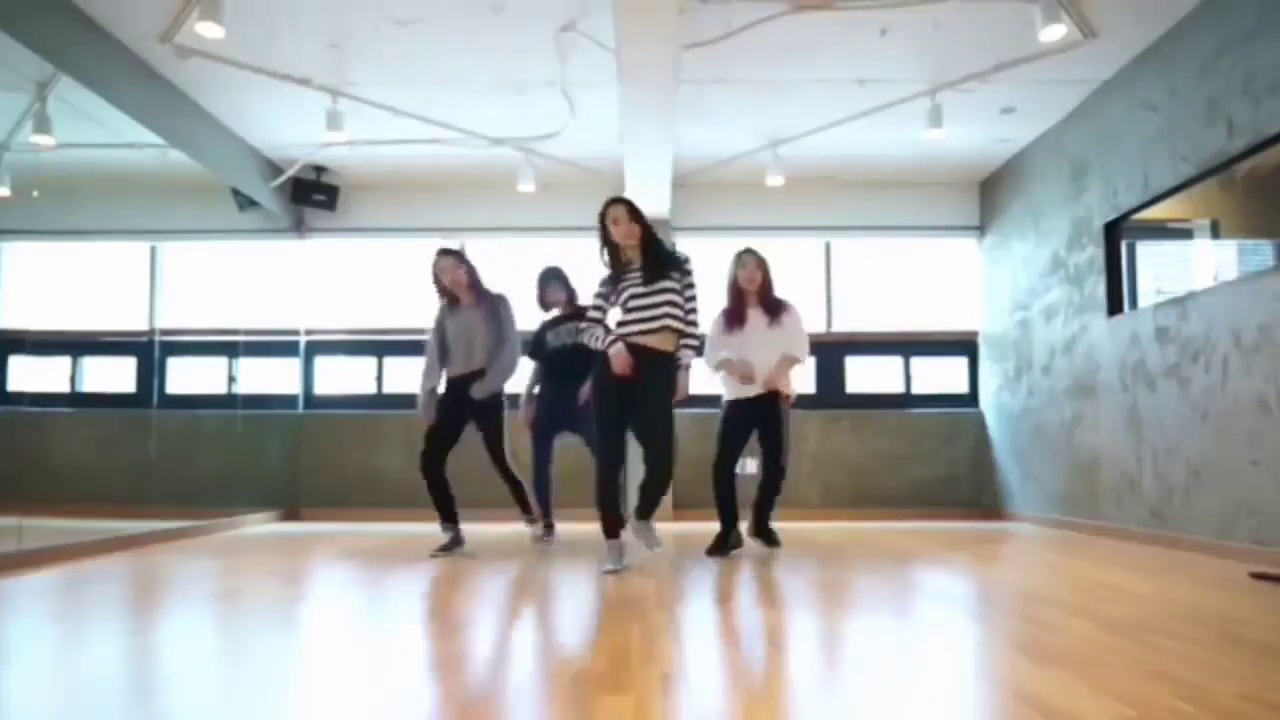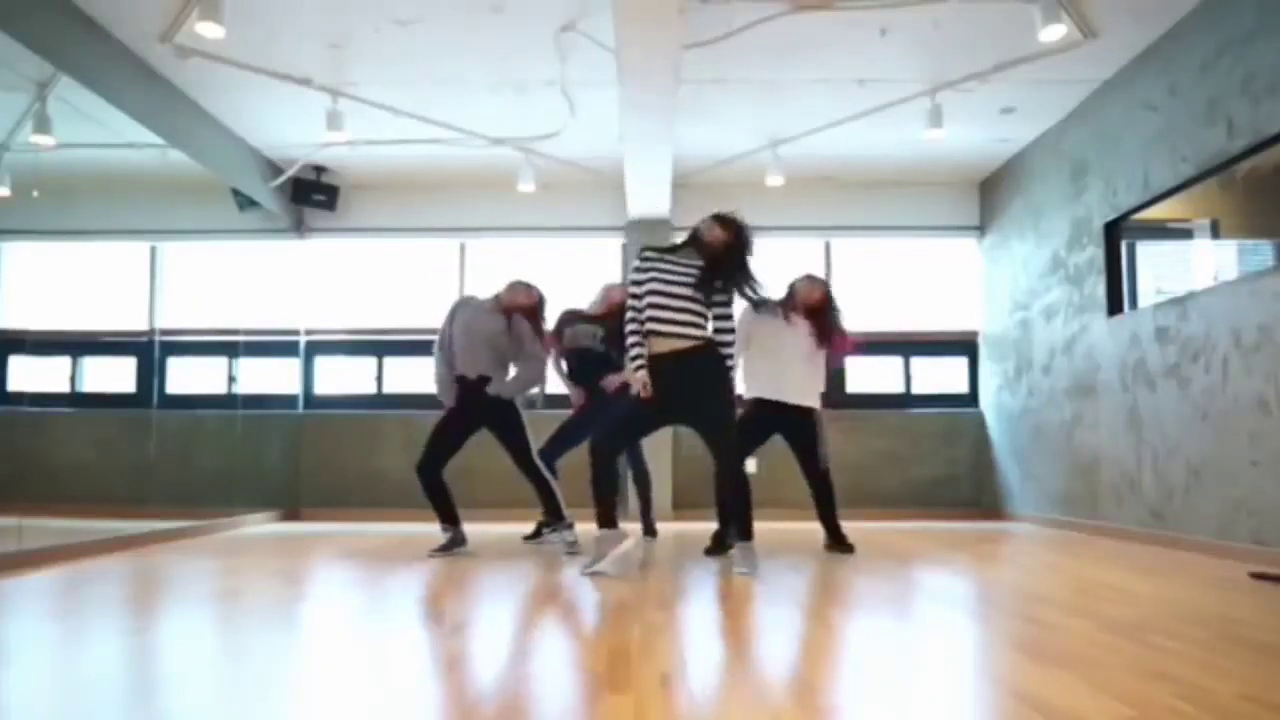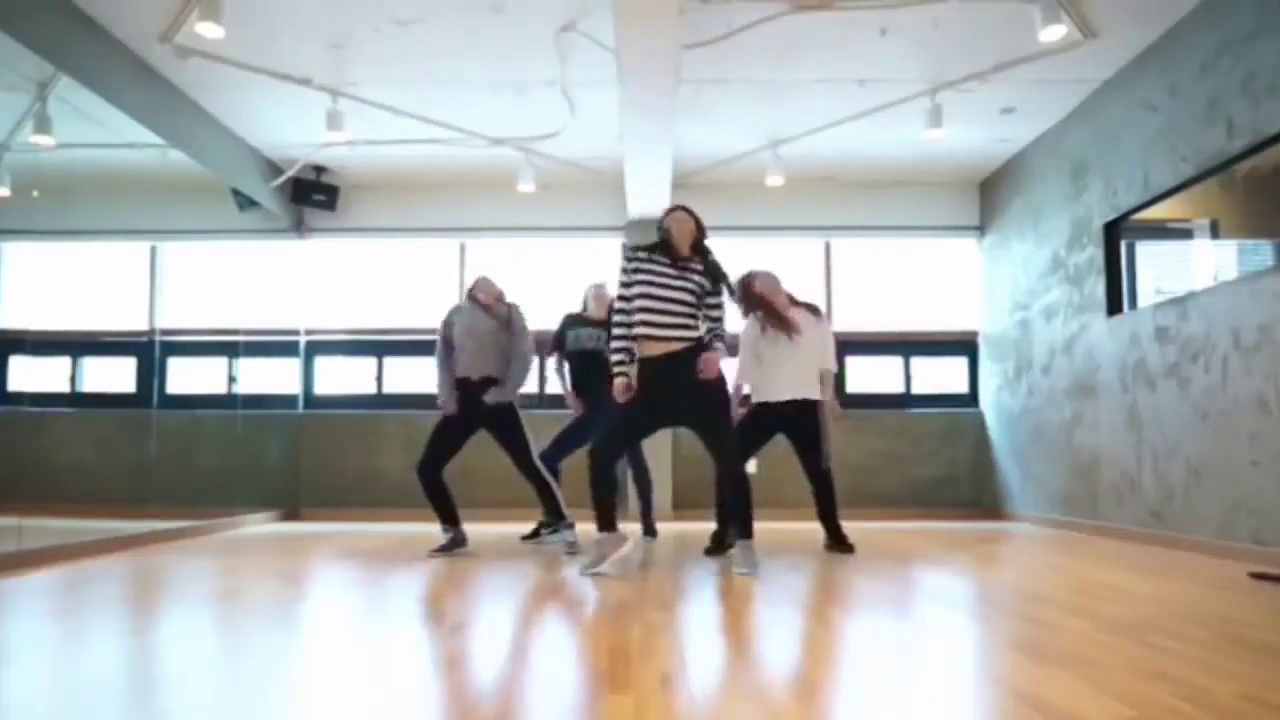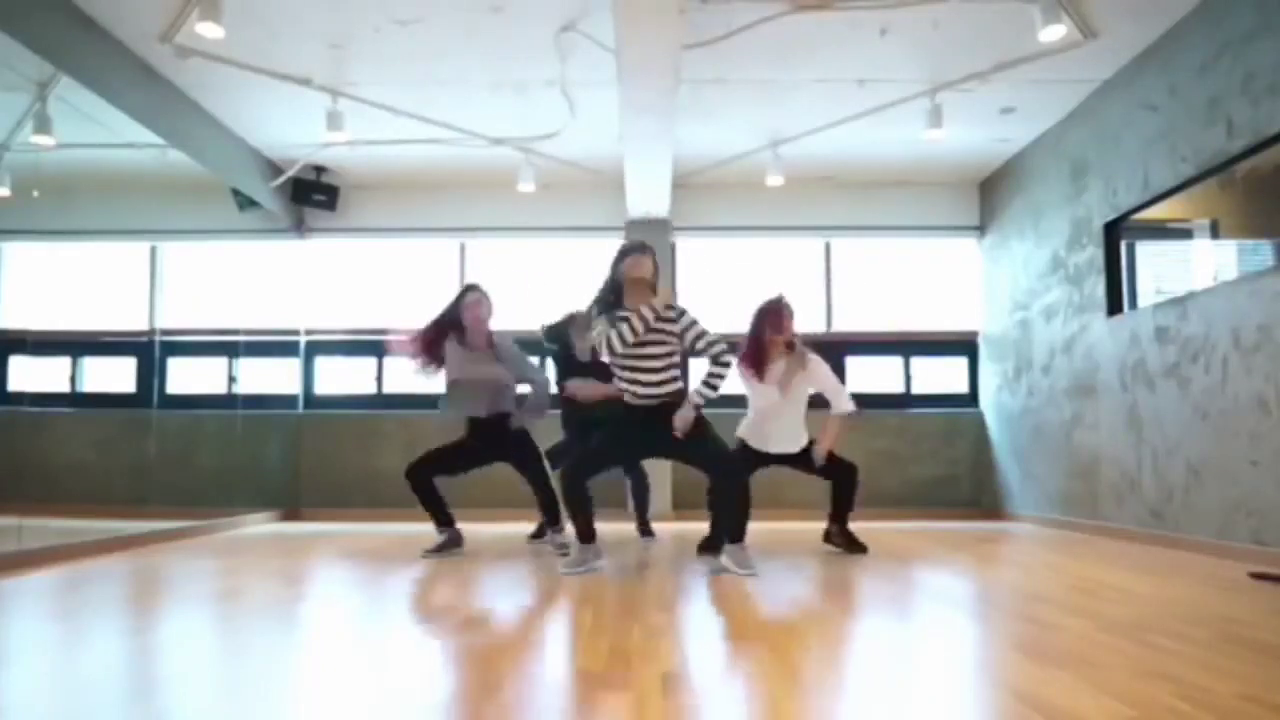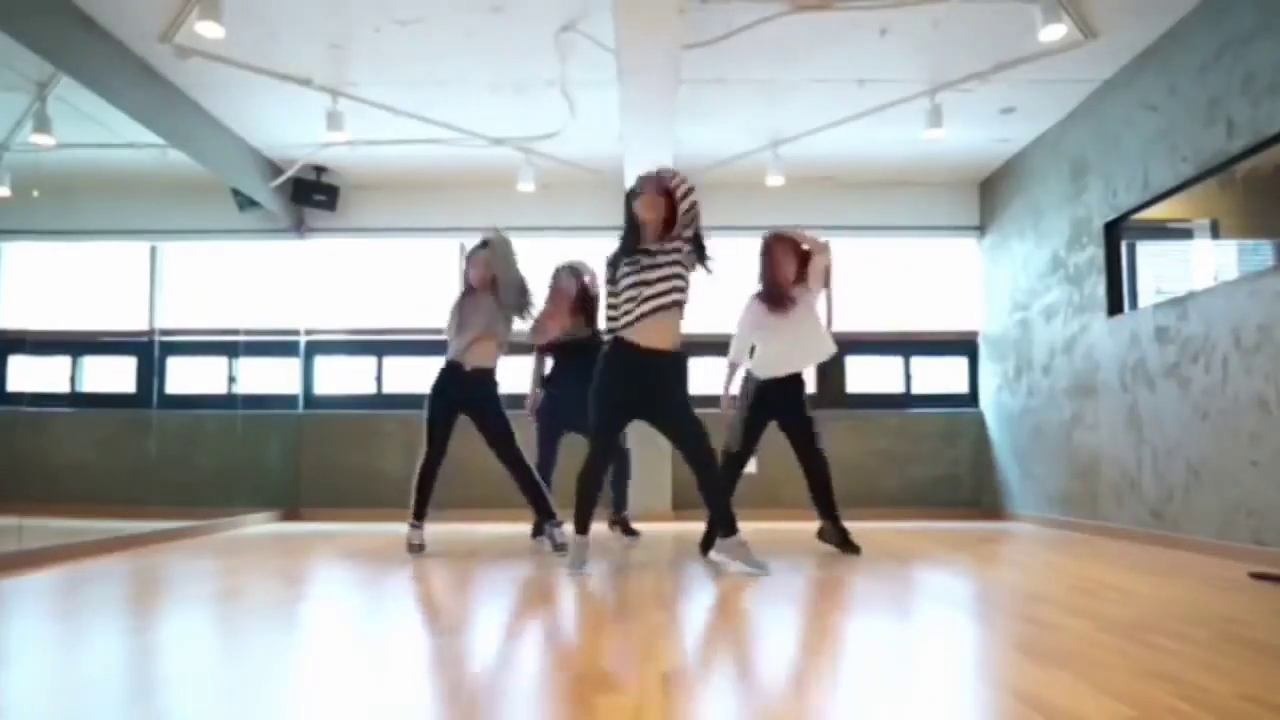
dt=0.7s
person 1, frame 1
left shoulder: (677, 265)
right shoulder: (612, 279)
left elbow: (691, 320)
right elbow: (589, 327)
left wrist: (684, 368)
right wrist: (611, 345)
left hip: (658, 370)
right hip: (618, 367)
left knee: (661, 461)
right knee: (610, 459)
left ankle: (642, 519)
right ankle: (613, 544)
person 1, frame 2
left shoulder: (717, 275)
right shoulder: (648, 260)
left elbow: (725, 332)
right elbow: (633, 317)
left wrist: (728, 384)
right wrist: (637, 366)
left hip: (703, 370)
right hip: (659, 374)
left knee: (728, 458)
right knee: (603, 445)
left ankle: (744, 545)
right ankle: (609, 536)
person 1, frame 3
left shoulder: (706, 272)
right shoulder: (636, 259)
left elbow: (716, 328)
right elbow: (621, 318)
left wrist: (716, 354)
right wrist: (620, 371)
left hip: (695, 372)
right hip: (651, 376)
left knee: (728, 458)
right knee: (601, 453)
left ankle: (743, 544)
right ankle: (609, 540)
person 1, frame 4
left shoulder: (674, 313)
right shoulder: (605, 310)
left elbow: (721, 355)
right elbow: (615, 344)
left wrist: (693, 406)
right wrist: (646, 313)
left hip: (677, 418)
right hip: (631, 420)
left knee: (729, 471)
right knee: (572, 471)
left ankle: (734, 547)
right ankle: (588, 547)
person 1, frame 5
left shoulder: (681, 246)
right shoulder: (621, 259)
left elbow: (688, 202)
right elbow: (612, 318)
left wrist: (665, 180)
left hip: (666, 368)
right hip: (623, 363)
left knee: (702, 454)
right knee: (599, 455)
left ankle: (728, 540)
right ankle: (580, 540)
person 2, frame 1
left shoulder: (496, 305)
right shoulder: (446, 314)
left elbow: (510, 351)
right elbow: (434, 358)
left wrist: (486, 385)
right wrist: (427, 399)
left hip: (486, 391)
right hip: (455, 392)
left knee: (500, 460)
right knee: (430, 461)
left ankle: (533, 523)
right ankle: (452, 532)
person 2, frame 2
left shoulder: (517, 324)
right shoulder: (464, 307)
left elbow: (535, 365)
right elbow: (443, 349)
left wrist: (503, 389)
right wrist: (447, 390)
left hip: (494, 399)
right hip: (463, 399)
left knee: (529, 464)
right knee: (427, 467)
left ankle: (563, 528)
right ankle: (454, 533)
person 2, frame 3
left shoulder: (510, 314)
right shoulder: (458, 314)
left elbow: (523, 356)
right elbow: (444, 359)
left wrist: (505, 392)
right wrist: (447, 397)
left hip: (494, 399)
right hip: (463, 399)
left knee: (529, 465)
right knee: (427, 468)
left ankle: (564, 528)
right ankle: (454, 533)
person 2, frame 4
left shoulder: (505, 347)
right shoulder: (453, 344)
left elbow: (540, 385)
right elbow: (458, 372)
left wrist: (526, 416)
right wrist: (497, 374)
left hip: (509, 430)
right hip: (478, 434)
left knee: (537, 471)
right knee: (417, 473)
left ankle: (556, 530)
right ankle: (450, 533)
person 2, frame 5
left shoulder: (505, 297)
right shoulder: (462, 303)
left elbow: (506, 261)
left wrist: (495, 241)
left hip: (481, 384)
right hip: (450, 380)
left knee: (512, 456)
right knee: (433, 455)
left ankle: (550, 523)
right ankle: (416, 525)
person 3, frame 1
left shoulder: (784, 311)
right shoulder: (727, 316)
left elbow: (799, 347)
right elbow: (711, 354)
left wrist: (780, 370)
right wrist: (733, 366)
left hip: (773, 396)
right hip: (739, 398)
left knee: (775, 463)
right knee: (723, 464)
left ankle: (761, 522)
right ankle: (728, 531)
person 3, frame 2
left shoulder: (816, 331)
right shoulder: (759, 313)
left elbow: (817, 375)
right elbow: (734, 349)
left hip: (802, 407)
right hip: (763, 403)
left knee: (817, 471)
left ankle: (833, 534)
right ankle: (725, 532)
person 3, frame 3
left shoulder: (813, 316)
right shoulder: (757, 323)
left elbow: (827, 361)
right elbow: (745, 367)
left wrist: (828, 394)
right wrist: (734, 405)
left hip: (806, 405)
right hip: (767, 404)
left knee: (819, 470)
left ankle: (834, 533)
right ankle: (724, 532)
person 3, frame 4
left shoulder: (807, 361)
right shoulder: (747, 363)
left elbow: (843, 401)
right elbow: (767, 400)
left wrist: (826, 440)
right wrist: (791, 371)
left hip: (794, 444)
right hip: (754, 444)
left knee: (847, 472)
left ankle: (837, 529)
person 3, frame 5
left shoulder: (807, 291)
right shoulder: (758, 304)
left elbow: (822, 253)
right elbow: (739, 349)
left wrist: (794, 238)
right wrist: (726, 388)
left hip: (792, 385)
right hip: (762, 385)
left knee: (812, 455)
right knee: (735, 455)
left ankle: (831, 525)
right ankle: (716, 527)
person 4, frame 1
left shoulder: (587, 317)
right shoulder: (545, 329)
left wrist: (592, 383)
right wrist: (526, 398)
left hip: (580, 399)
right hip: (549, 401)
right knee: (540, 461)
right ankle: (546, 522)
person 4, frame 2
left shoulder: (616, 325)
right shoulder: (568, 319)
right elbow: (556, 356)
left wrist: (622, 376)
right wrist: (571, 386)
left hip: (616, 399)
right hip: (590, 403)
left knee: (635, 459)
right knee: (546, 456)
left ankle: (647, 520)
person 4, frame 3
right shoulder: (570, 322)
right elbow: (558, 360)
right wrist: (568, 394)
left hip: (617, 404)
right hip: (589, 407)
left knee: (636, 461)
right knee: (547, 459)
left ankle: (648, 521)
right ankle: (550, 521)
person 4, frame 4
left shoulder: (605, 360)
right shoulder: (563, 355)
right elbow: (571, 389)
right wrist: (605, 389)
right hip: (578, 433)
left knee: (635, 471)
left ankle: (643, 522)
right ankle: (548, 521)
person 4, frame 5
left shoulder: (588, 309)
left elbow: (596, 292)
right elbow: (540, 354)
left wrist: (584, 271)
right wrist: (535, 393)
left hip: (588, 399)
right hip: (556, 399)
left knee: (618, 454)
right knee: (545, 461)
left ankle: (619, 517)
right ankle: (542, 519)
